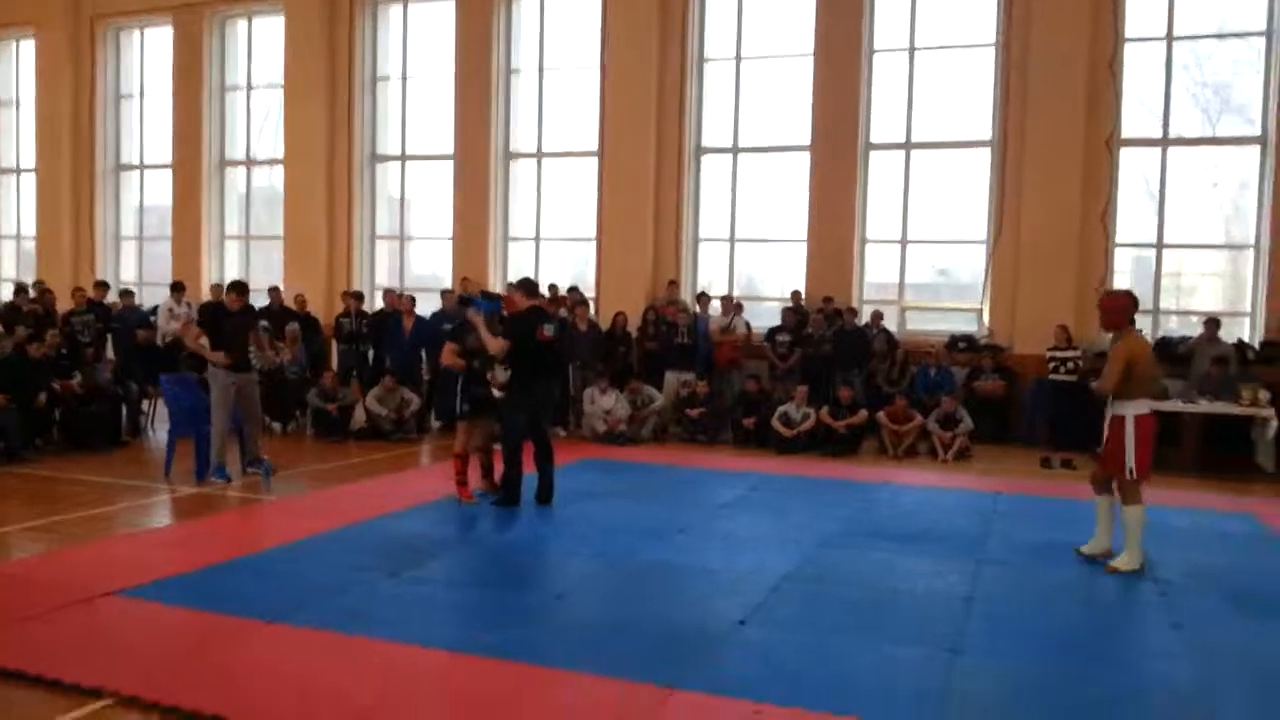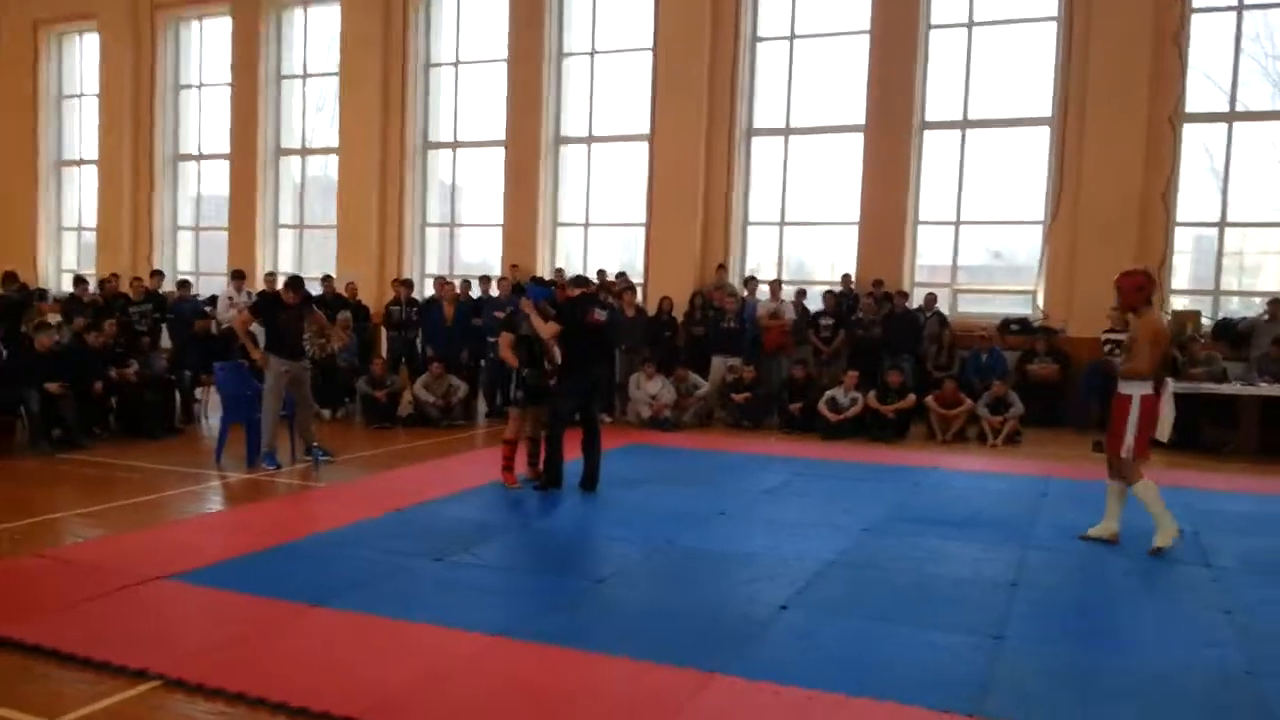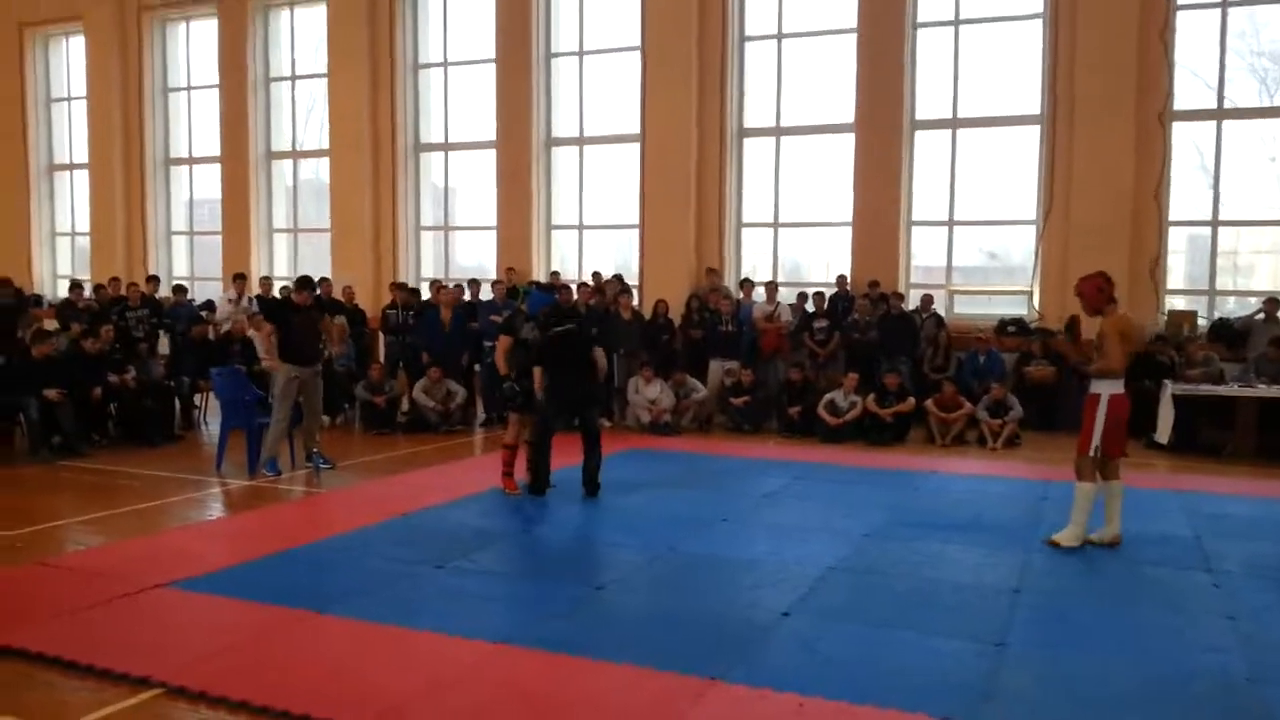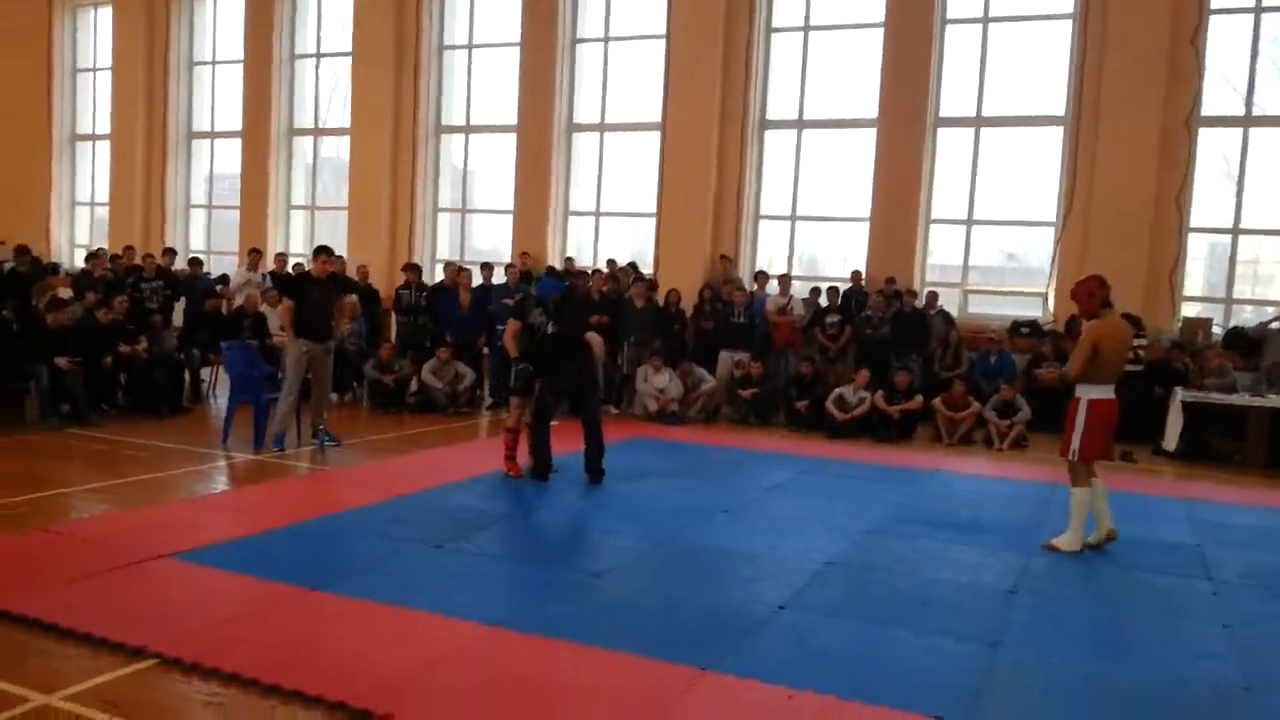
dt=0.4s
person 1, frame 1
left shoulder: (1122, 346)
right shoulder: (1139, 342)
left elbow: (1106, 387)
right elbow: (1151, 383)
left wrist: (1093, 384)
left hip: (1130, 420)
right hip: (1126, 419)
left knee: (1128, 489)
right knee: (1101, 479)
left ankle: (1133, 555)
right ankle: (1101, 542)
person 1, frame 2
left shoulder: (1144, 326)
right shoulder: (1151, 323)
left elbow: (1140, 368)
left wrist: (1115, 368)
right wrist: (1119, 367)
left hip: (1135, 400)
right hip: (1132, 398)
left knee: (1128, 468)
right knee: (1115, 462)
left ankle: (1166, 527)
right ankle: (1111, 525)
person 1, frame 3
left shoulder: (1110, 324)
right shoulder: (1124, 322)
left elbow: (1114, 365)
left wrist: (1087, 368)
right wrist: (1078, 355)
left hip: (1104, 398)
right hip: (1114, 397)
left knee: (1085, 465)
right knee: (1108, 465)
left ankle: (1074, 533)
right ankle: (1112, 530)
person 1, frame 4
left shoulder: (1094, 330)
right shoulder: (1125, 329)
left elbow: (1072, 372)
right elbow: (1116, 367)
left wrist: (1062, 371)
left hip: (1089, 402)
right hip: (1109, 401)
left knee: (1077, 469)
right knee: (1087, 467)
left ankle: (1073, 538)
right ankle: (1105, 525)
person 2, frame 1
left shoulder: (519, 319)
right shoulder: (551, 320)
left elbow: (497, 349)
left wrist: (479, 324)
left hip: (522, 390)
right hip: (545, 389)
left knee: (513, 442)
right knee: (542, 440)
left ankle: (510, 494)
right ankle: (545, 494)
person 2, frame 2
left shoulder: (570, 305)
right shoulder: (604, 309)
left elbow: (547, 333)
left wrist: (530, 312)
left hip: (571, 376)
right hip: (596, 376)
left knee: (555, 426)
right knee: (591, 428)
left ankle: (552, 478)
right ankle: (590, 480)
person 2, frame 3
left shoulder: (543, 340)
right shoulder: (583, 329)
left elbow: (538, 381)
right elbow: (601, 362)
left wrist: (544, 403)
right wrist: (596, 384)
left hip: (558, 389)
right hip: (587, 388)
left knee: (542, 435)
right knee: (591, 436)
left ankle: (538, 485)
right ankle: (591, 485)
person 2, frame 4
left shoulder: (542, 339)
right shoulder: (576, 324)
right elbow: (595, 344)
right wrist: (594, 373)
left hip: (554, 377)
right hip: (583, 375)
left knee: (540, 421)
right knee: (592, 423)
left ankle: (541, 469)
right ankle: (594, 471)
person 3, frame 1
left shoulder: (249, 311)
right shoulder: (214, 313)
right elbow: (190, 339)
right wrist: (210, 354)
left hip: (246, 371)
right hip: (223, 372)
left knee: (254, 416)
right knee: (221, 421)
left ankle: (253, 459)
right ankle: (217, 466)
person 3, frame 2
left shoulder: (304, 299)
right shoulder: (267, 302)
left elbow: (314, 315)
right elbow: (239, 322)
left wrist: (331, 331)
right wrist: (253, 350)
left hip: (299, 359)
right hip: (276, 360)
left knee: (306, 404)
right knee: (272, 407)
left ankle: (311, 445)
right ankle: (267, 452)
person 3, frame 3
left shoulder: (316, 306)
right shoulder: (280, 308)
left elbow: (324, 325)
right wrist: (277, 361)
left hip: (313, 365)
right hip: (289, 367)
left knee: (314, 411)
right knee: (281, 414)
left ankle: (312, 452)
right ankle: (270, 458)
person 3, frame 4
left shoulder: (336, 282)
right shoulder: (299, 281)
right elbow: (286, 311)
left wrist: (336, 327)
right wrist: (291, 339)
left hip: (325, 342)
right hip: (301, 341)
left knee: (322, 387)
right knee: (291, 387)
left ankle: (318, 428)
right ankle: (278, 433)
person 4, frame 1
right shoulder: (461, 328)
right elbow: (446, 359)
left wrist: (489, 364)
right wrist: (471, 365)
left hip: (481, 384)
right hip: (464, 385)
left knee: (487, 431)
right knee: (464, 433)
left ankle: (487, 480)
right ankle: (462, 485)
person 4, frame 2
left shoulder: (543, 316)
right shoulder: (514, 317)
right elbow: (504, 350)
left wrist: (553, 365)
right wrist: (522, 370)
left hip: (538, 374)
right hip: (521, 375)
left knee: (536, 420)
right knee: (516, 420)
left ankle: (533, 467)
right ankle: (507, 470)
person 4, frame 3
right shoulder: (513, 319)
right elbow: (500, 353)
right wrist: (506, 380)
left hip: (536, 379)
right hip: (518, 380)
left knee: (534, 426)
right knee: (515, 426)
left ankle: (532, 471)
right ankle: (507, 476)
person 4, frame 4
left shoulder: (543, 306)
right shoulder: (523, 304)
right elbow: (508, 336)
right wrist: (518, 361)
left hip: (536, 364)
right hip: (522, 364)
left knee: (536, 410)
right knee: (517, 409)
left ankle: (536, 456)
right ankle: (510, 459)
